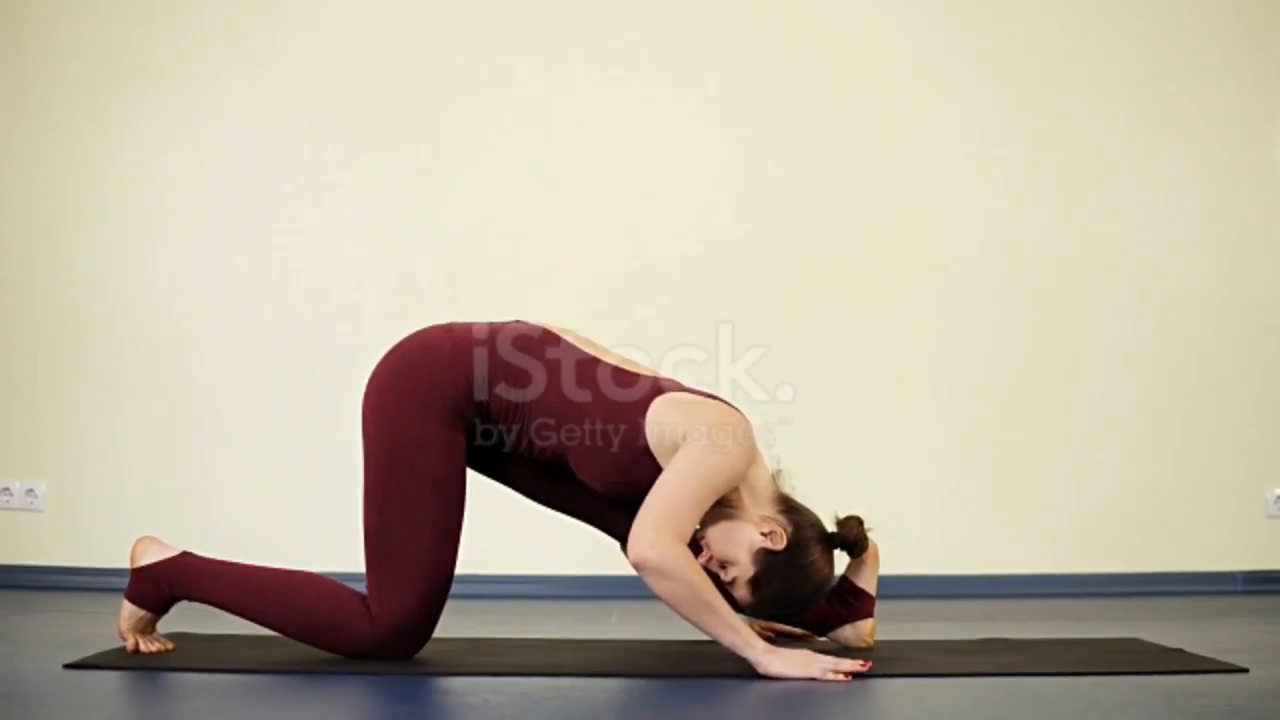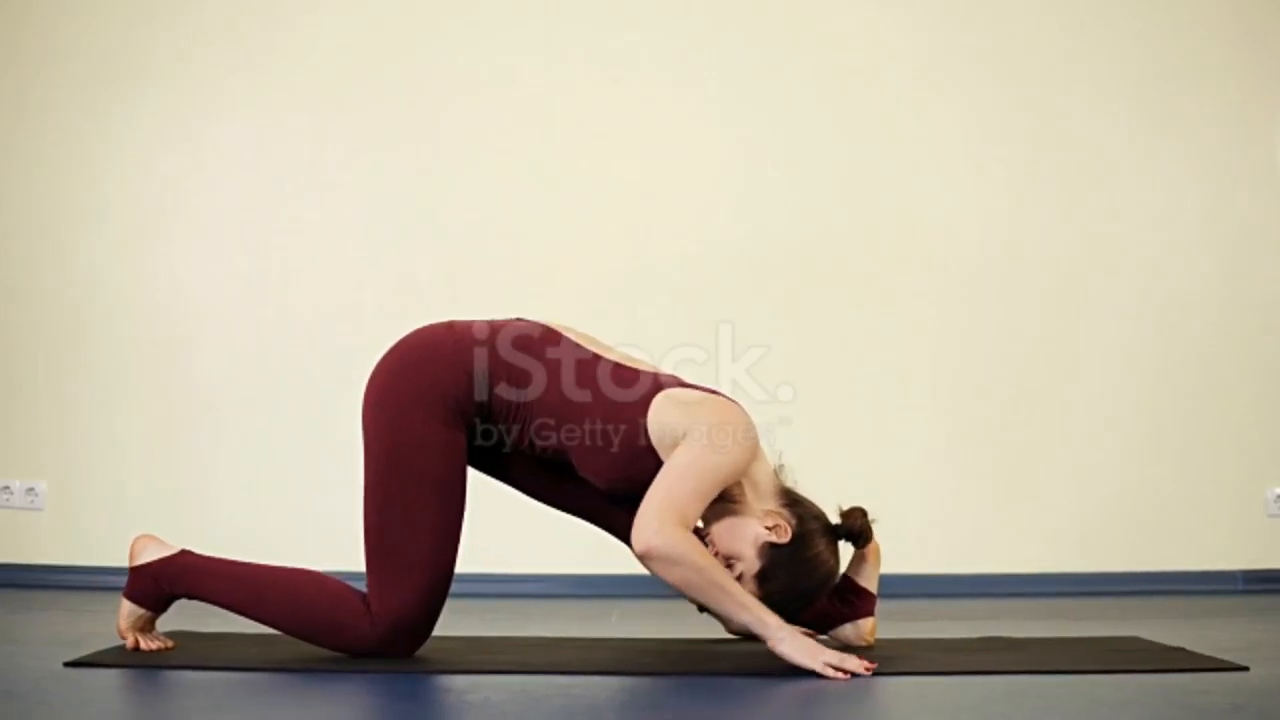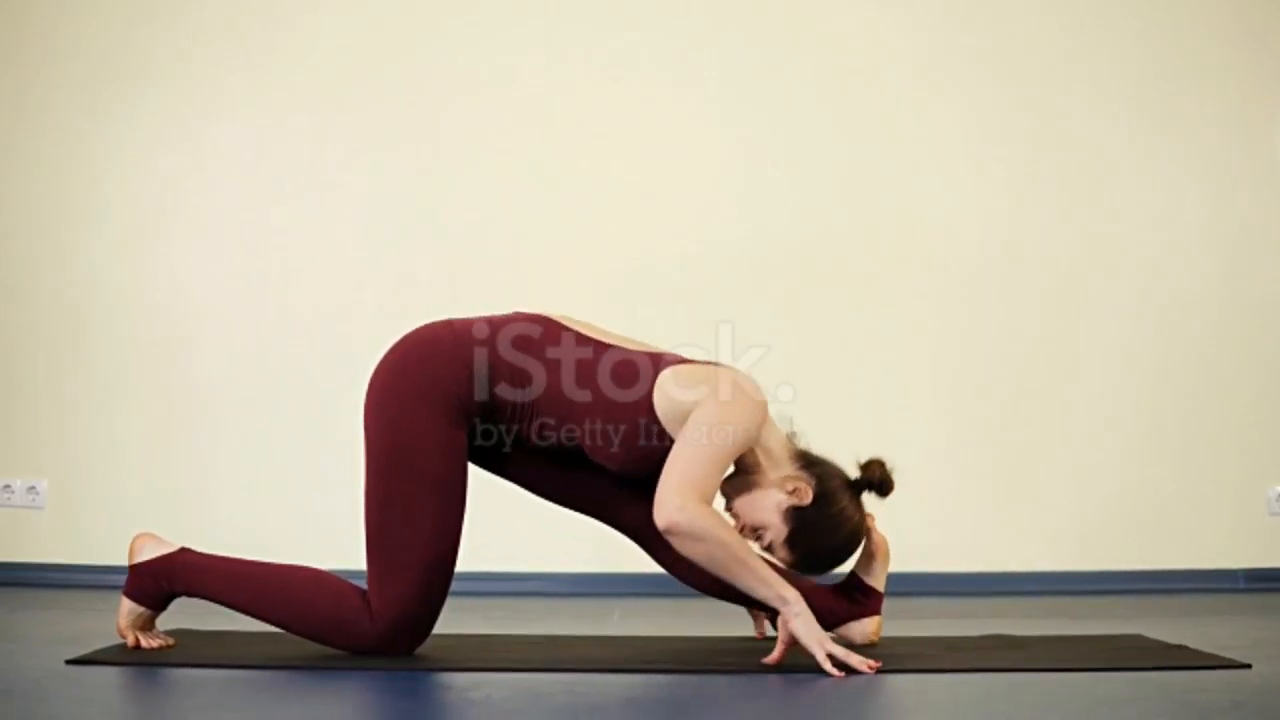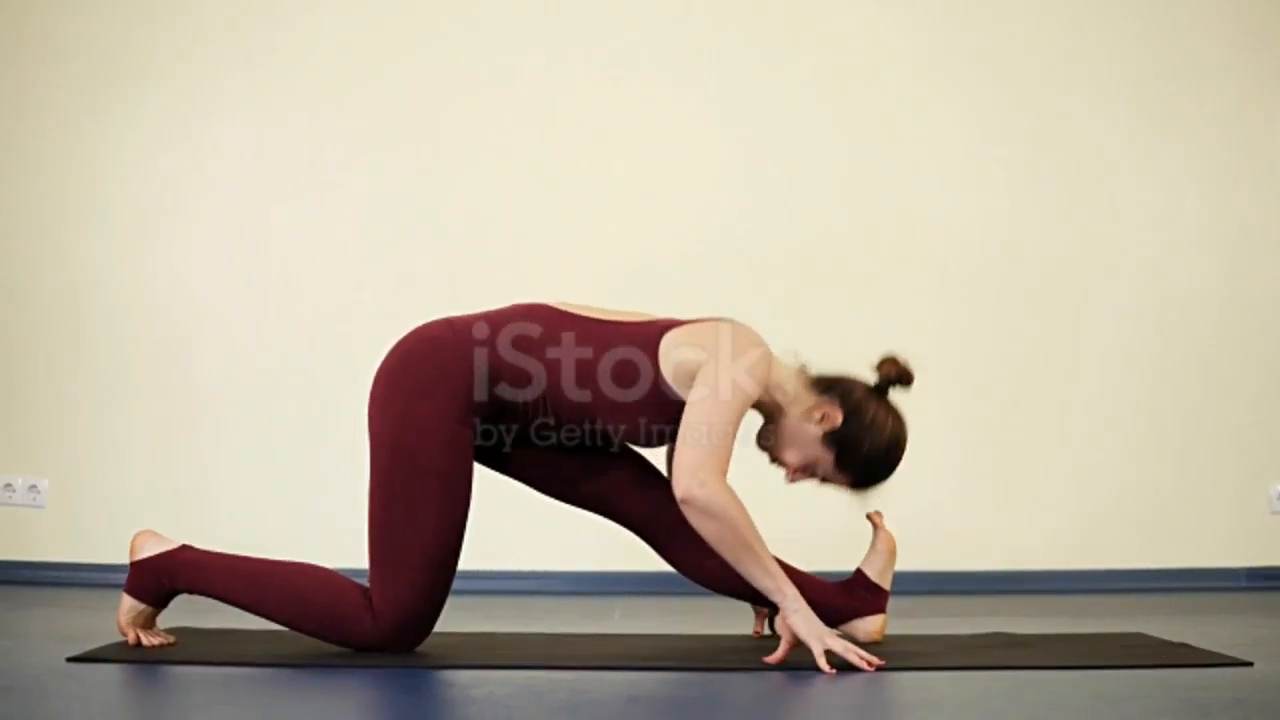
dt=0.2s
person 1, frame 1
left shoulder: (726, 479)
right shoulder: (728, 446)
left elbow: (664, 547)
right elbow: (650, 554)
right wrist: (757, 647)
left hip: (479, 395)
right hip: (429, 383)
right knee: (392, 629)
right ankle: (165, 572)
person 1, frame 2
left shoulder: (726, 467)
right shoulder: (729, 440)
left elbow: (664, 537)
right elbow: (657, 543)
right wrist: (767, 624)
left hip: (482, 392)
right hip: (429, 382)
right knee: (392, 629)
right ankle: (164, 571)
person 1, frame 3
left shoulder: (727, 420)
right shoulder: (739, 411)
left elbow: (669, 518)
right elbow: (681, 518)
right wrist: (787, 599)
left hip: (487, 394)
right hip: (431, 383)
right knee: (390, 628)
right ankle: (165, 569)
person 1, frame 4
left shoulder: (730, 369)
right shoulder: (743, 359)
left elbow: (687, 500)
right elbow: (700, 491)
left wrist: (777, 590)
right wrist: (788, 598)
left hip: (494, 396)
right hip: (435, 384)
right knee: (391, 625)
right ankle: (166, 567)
